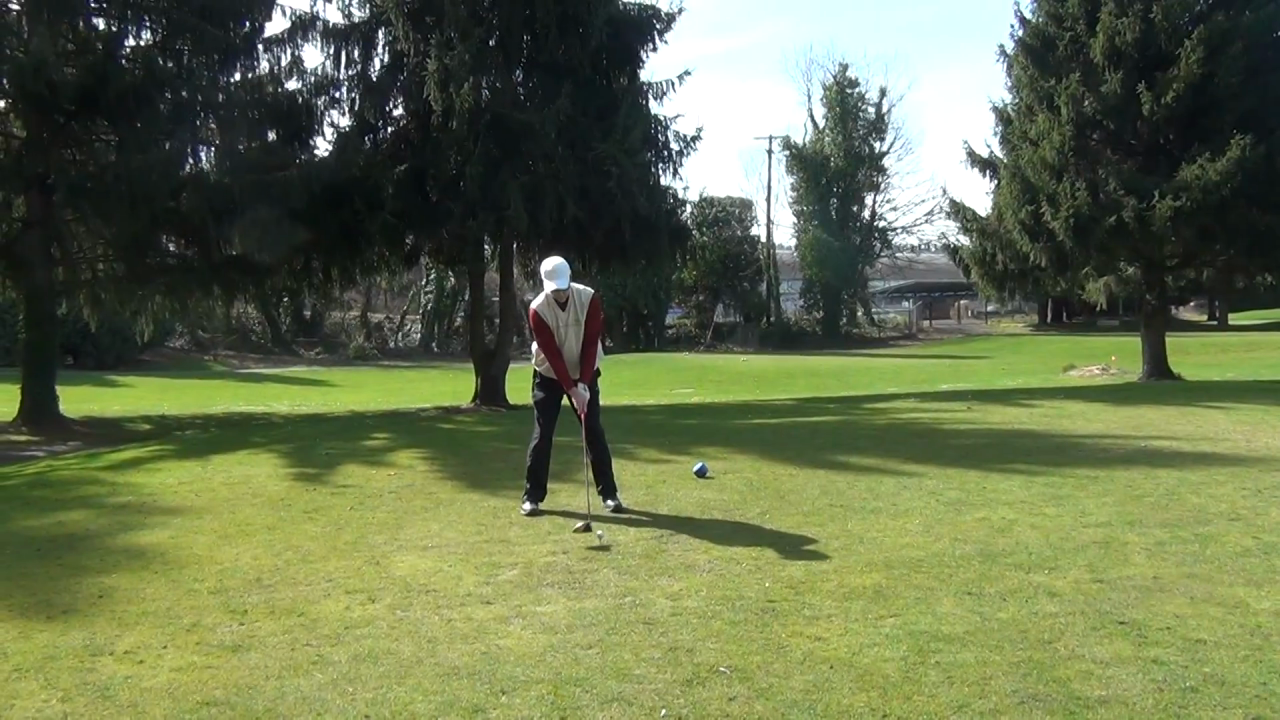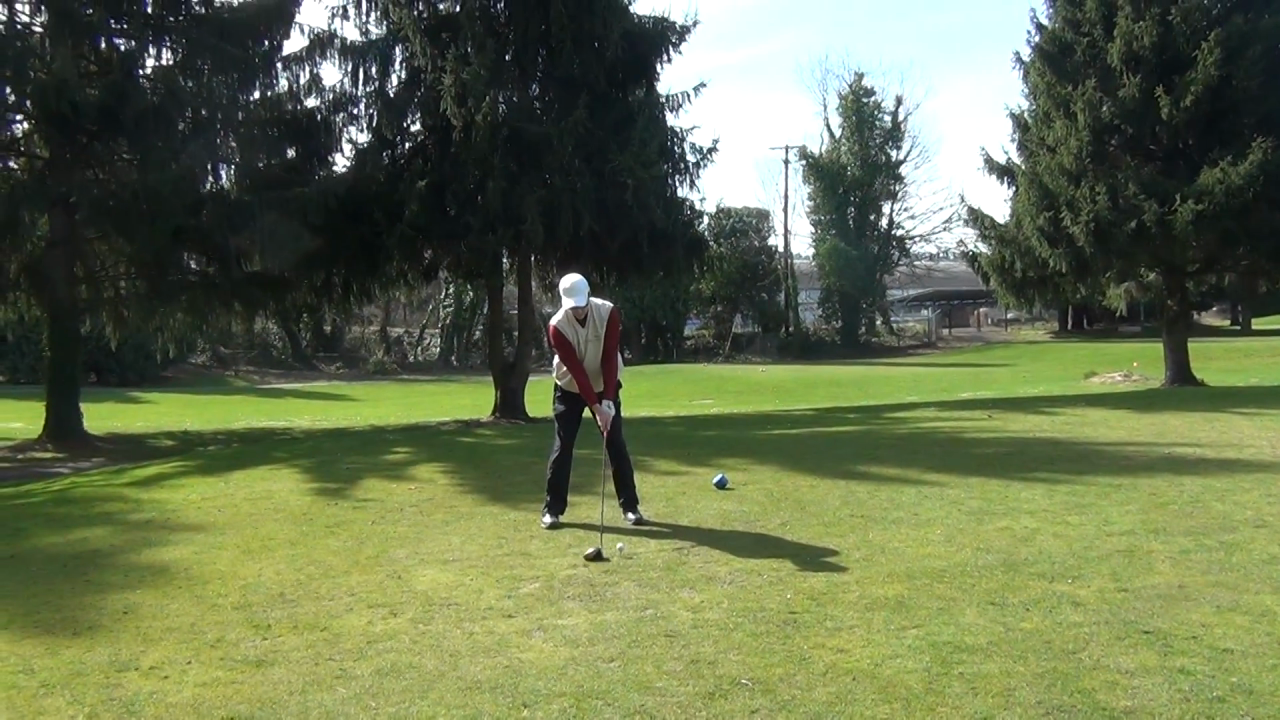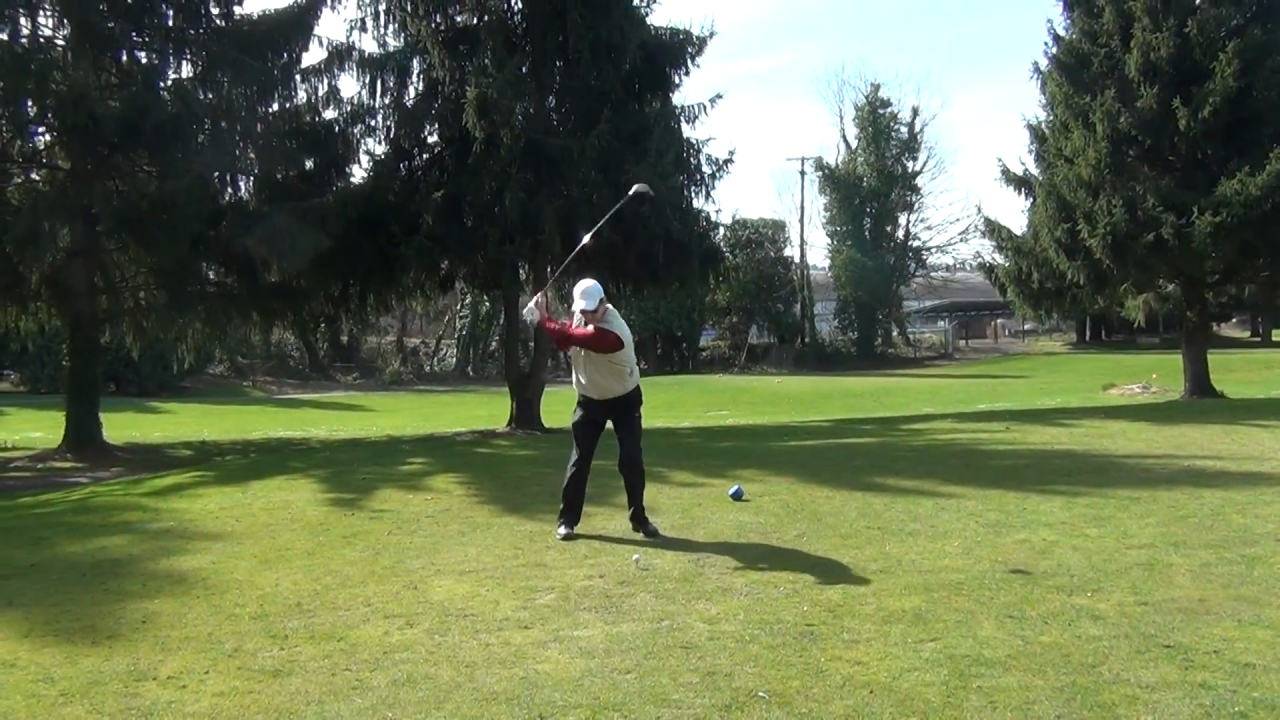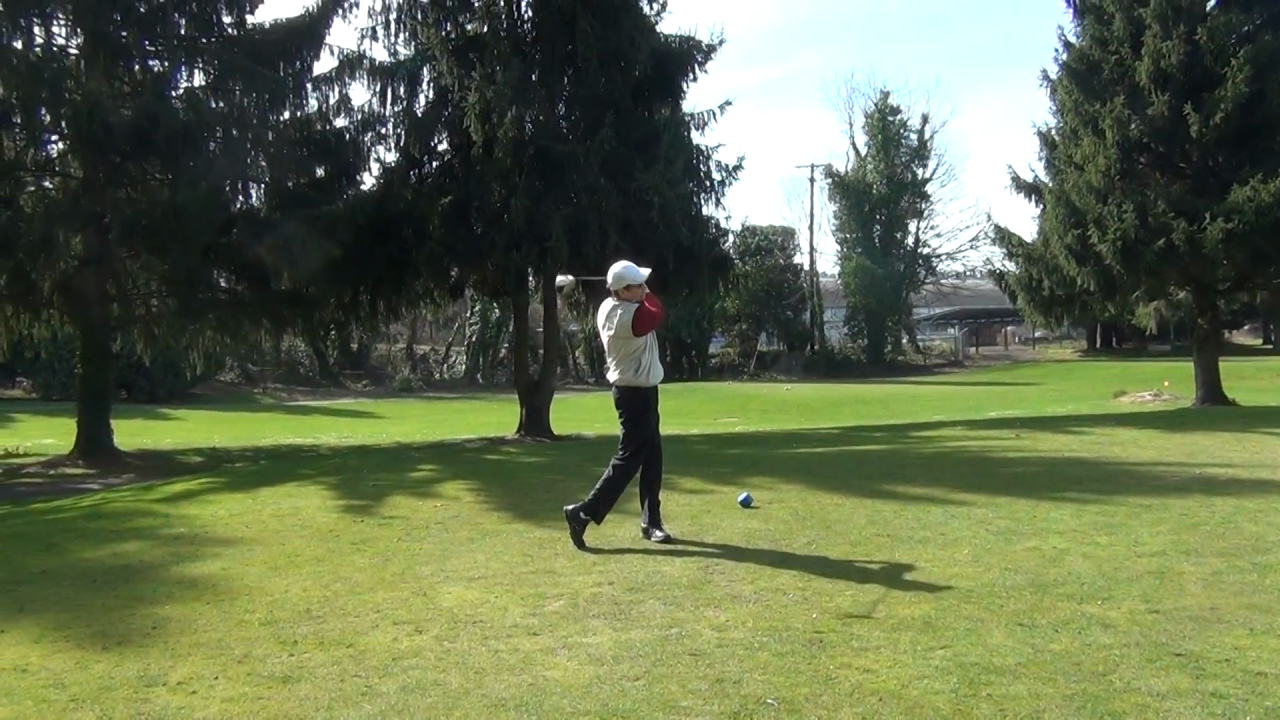
dt=1s
person 1, frame 1
left shoulder: (589, 299)
right shoulder: (537, 309)
left elbow: (591, 344)
right elbow: (552, 354)
left wrist: (582, 384)
right wrist: (570, 389)
left hip: (584, 374)
right hip: (548, 376)
left knee: (594, 432)
right knee: (542, 433)
left ankle: (608, 493)
right ankle: (532, 495)
person 1, frame 2
left shoulder: (608, 313)
right shoulder: (557, 326)
left elbow: (610, 359)
right elbow: (575, 369)
left wrist: (607, 400)
right wrist: (595, 407)
left hip: (605, 387)
right hip: (569, 390)
left knee: (616, 446)
right knee: (563, 447)
left ankle: (630, 505)
right ankle: (552, 508)
person 1, frame 3
left shoulder: (610, 334)
right shoulder: (583, 316)
left elbow: (567, 336)
right elbow: (565, 341)
left wrist: (540, 318)
right wrist: (543, 315)
left hip: (624, 400)
right hip: (590, 401)
left knee: (630, 461)
right knee: (580, 461)
left ankle: (638, 517)
right ankle: (567, 519)
person 1, frame 4
left shoulder: (608, 308)
right shoulder: (634, 315)
left elbow: (647, 311)
right elbow: (658, 313)
left wrist: (640, 292)
right wrist: (645, 294)
left hip: (632, 389)
right hip: (637, 393)
left knee: (652, 457)
right knee: (629, 458)
left ankle: (651, 521)
right ankle: (583, 512)
